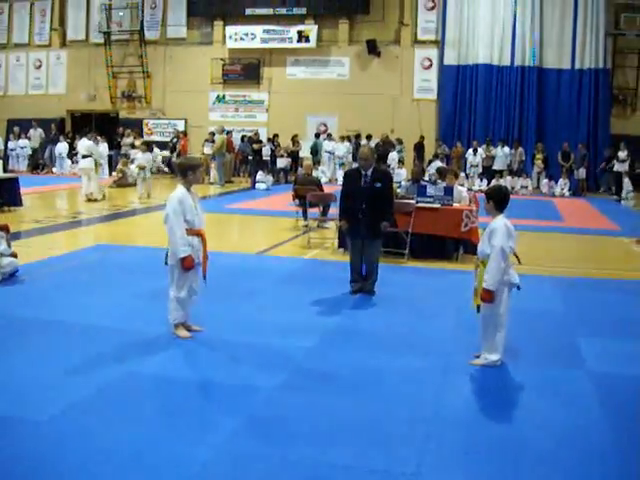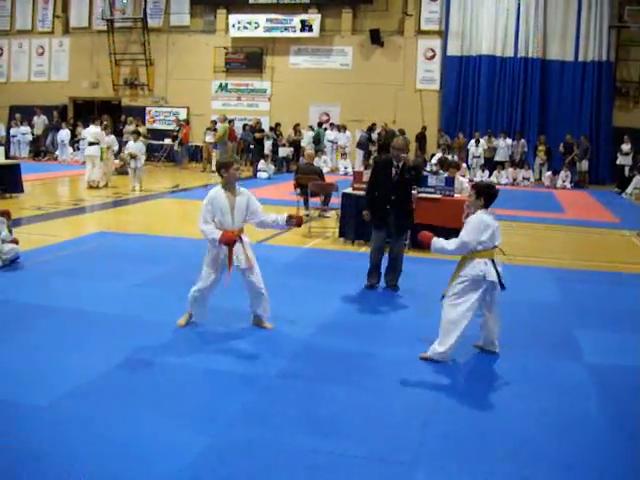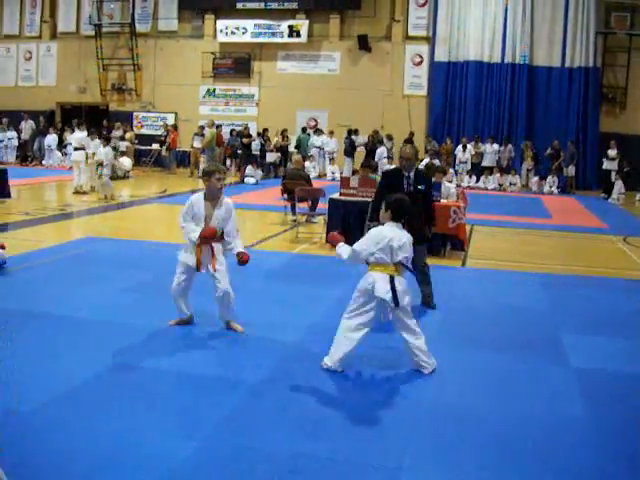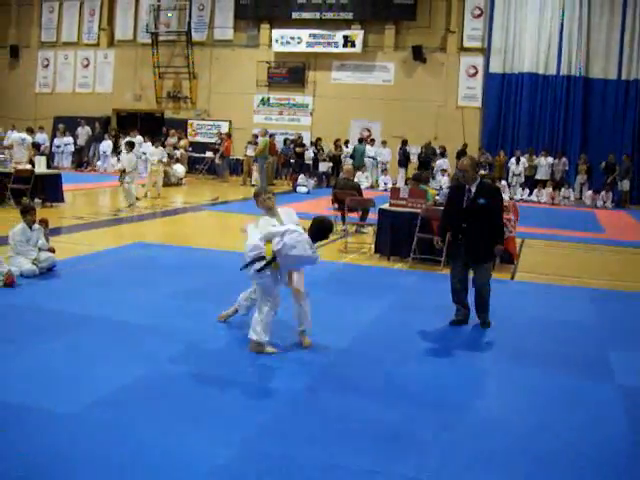
dt=1s
person 1, frame 1
left shoulder: (499, 226)
right shoulder: (498, 224)
left elbow: (498, 258)
left wrist: (489, 286)
left hip: (496, 280)
right hip: (493, 277)
left knee: (494, 318)
right knee: (489, 317)
left ankle: (491, 356)
right ankle: (489, 351)
person 1, frame 2
left shoulder: (476, 220)
right shoulder: (491, 221)
left elbow: (459, 245)
left wrist: (432, 241)
left hip: (475, 269)
right hip: (488, 268)
left knee: (453, 306)
right knee: (487, 308)
left ankle: (439, 351)
right ankle: (490, 344)
person 1, frame 3
left shoulder: (377, 233)
right shoulder: (407, 238)
left elbow: (353, 255)
left wrist: (338, 245)
left hip: (374, 282)
right hip: (396, 285)
left knee: (351, 321)
right knee: (408, 326)
left ankle: (333, 361)
right ankle: (426, 363)
person 1, frame 4
left shoulder: (293, 230)
right shoulder: (311, 255)
left elbow: (269, 233)
left wrist: (265, 241)
left hip: (257, 251)
right hip: (268, 273)
right knee: (269, 305)
right ankle: (258, 342)
person 2, frame 1
left shoulder: (192, 195)
right shoulder: (177, 198)
right elbow: (176, 230)
left wrist: (202, 250)
right wrist: (184, 254)
left hip: (195, 247)
right hip: (183, 249)
left knee: (191, 288)
right knee: (179, 288)
left ankle: (185, 321)
right ankle: (177, 324)
person 2, frame 2
left shoulder: (245, 195)
right shoulder: (213, 196)
left elbow: (262, 218)
right elbow: (205, 224)
left wrist: (286, 220)
right wrist: (220, 236)
left hip: (240, 245)
right hip: (219, 247)
left knee: (256, 283)
right knee: (204, 285)
left ankle: (259, 318)
right ankle: (189, 314)
person 2, frame 3
left shoulder: (227, 205)
right shoulder: (194, 200)
left elbow: (231, 232)
right elbow: (185, 223)
left wrist: (239, 250)
right wrist: (197, 234)
left hip: (216, 250)
right hip: (193, 248)
left knee: (223, 288)
right knee: (178, 287)
left ankle: (228, 320)
right ankle: (185, 316)
person 2, frame 4
left shoulder: (287, 212)
right shoulder: (263, 222)
left elbow: (297, 231)
left hip: (292, 263)
right hip: (273, 264)
left knee: (300, 296)
right knee: (257, 293)
left ankle: (302, 332)
right ankle: (234, 310)
person 3, frame 1
left shoulder: (384, 175)
right shoulder: (349, 175)
left elbow: (388, 199)
right elbow: (344, 198)
left wrist: (387, 219)
right wrist: (343, 218)
left hip: (374, 223)
right hip: (354, 222)
left knee: (372, 258)
right knee: (355, 256)
left ankle: (369, 286)
right ankle: (356, 284)
person 3, frame 2
left shoulder: (412, 167)
right shoulder: (380, 163)
left elbow: (419, 183)
right elbow: (371, 187)
left wrist: (410, 166)
right wrist: (367, 208)
left hip: (401, 214)
right hip: (381, 212)
left knee: (397, 251)
right knee: (376, 248)
left ankle: (392, 280)
right ankle: (373, 278)
person 3, frame 3
left shoulder: (424, 178)
right shoulder: (389, 175)
left elbow: (428, 203)
right elbow: (378, 199)
left wrist: (429, 224)
right wrist: (376, 220)
left hip: (416, 228)
left knee: (420, 264)
left ankle: (427, 297)
person 3, frame 4
left shoulder: (491, 191)
right shoulder: (455, 189)
left elbow: (497, 219)
right elbow: (447, 214)
left wrist: (499, 242)
right wrist: (441, 234)
left hip: (481, 245)
right hip: (458, 244)
left knee: (482, 283)
right knee: (457, 282)
left ankle: (483, 315)
right ankle: (461, 314)
